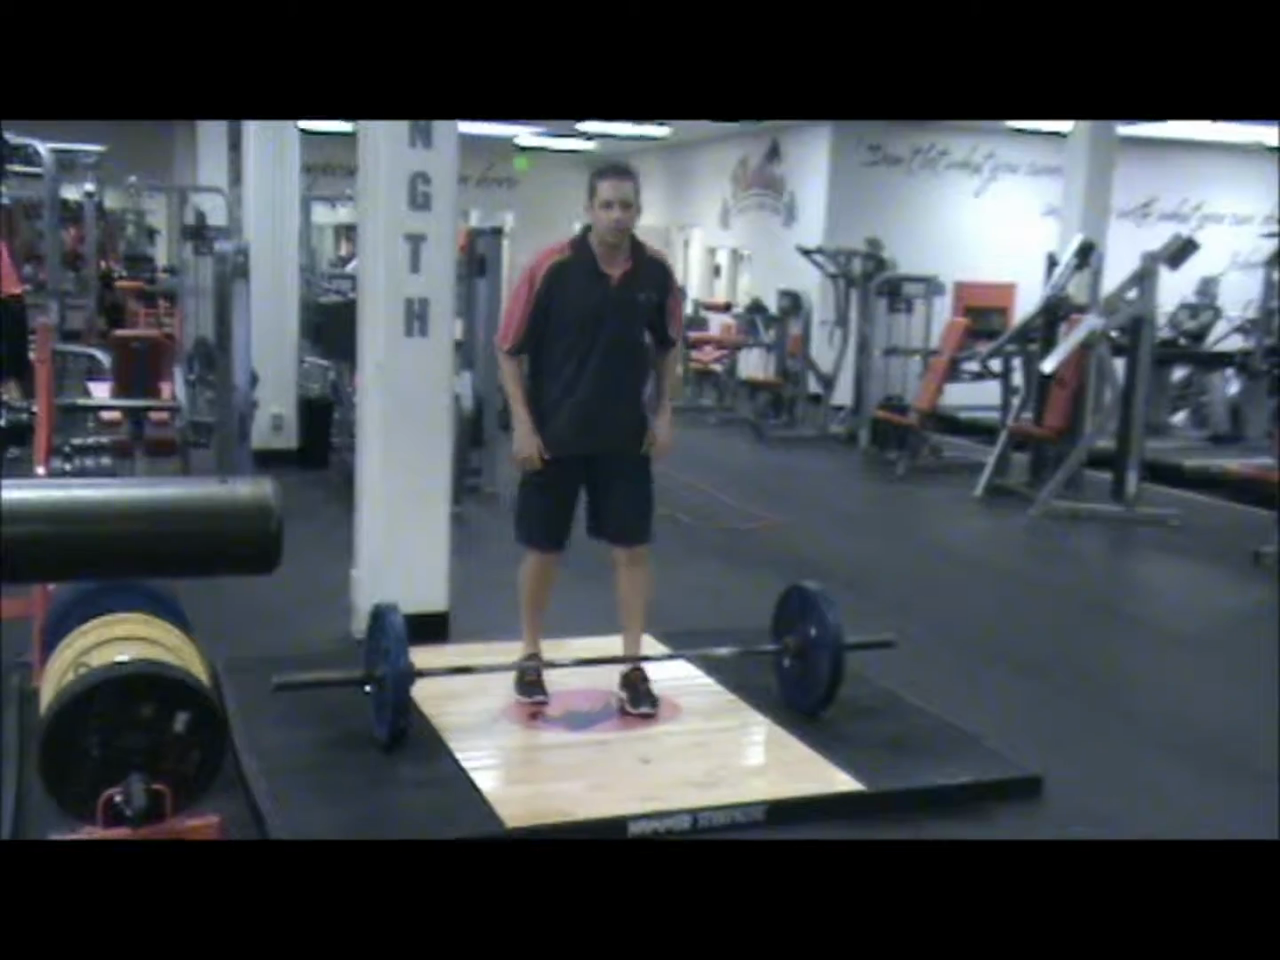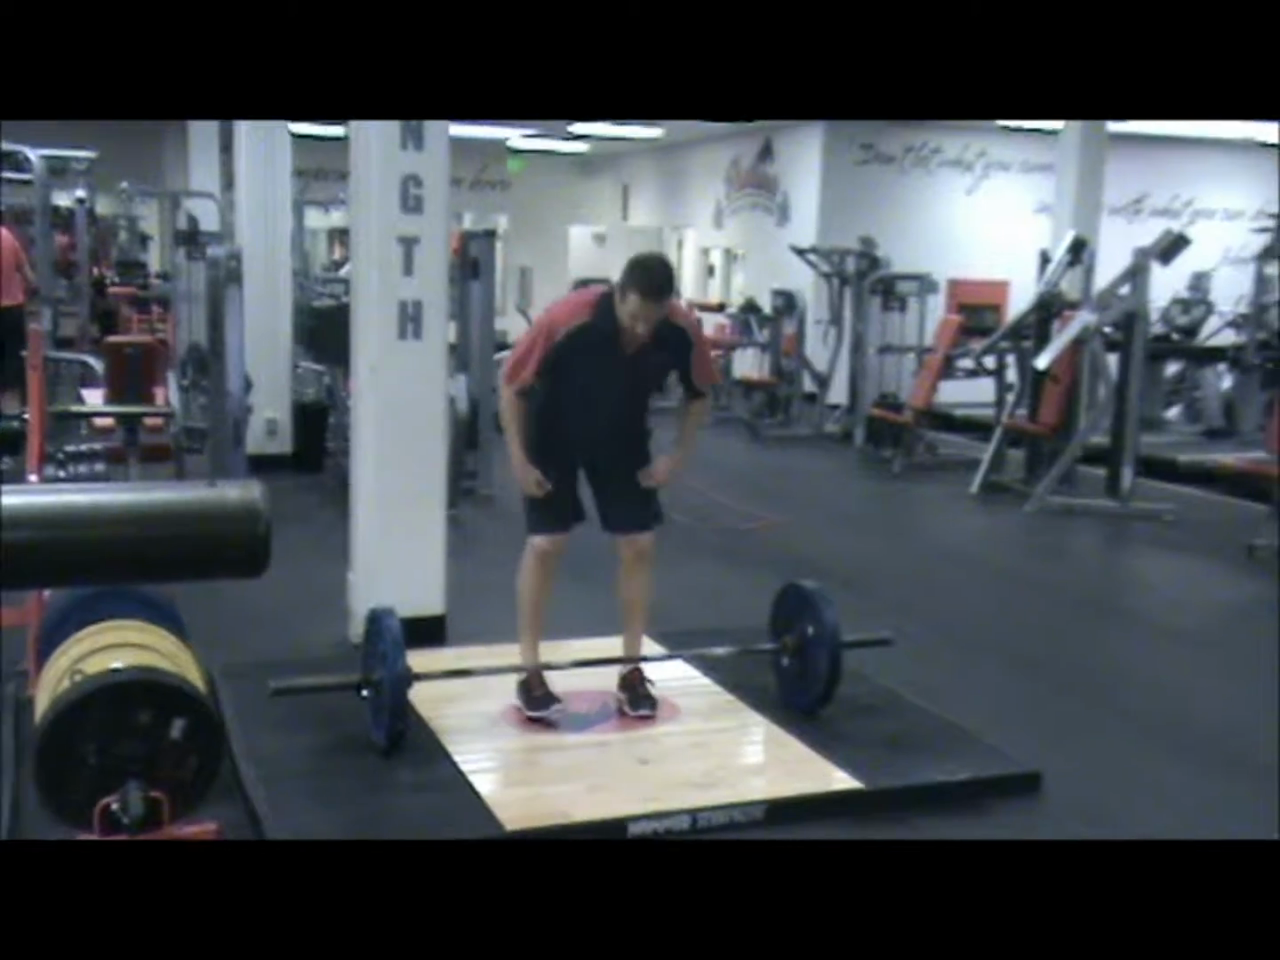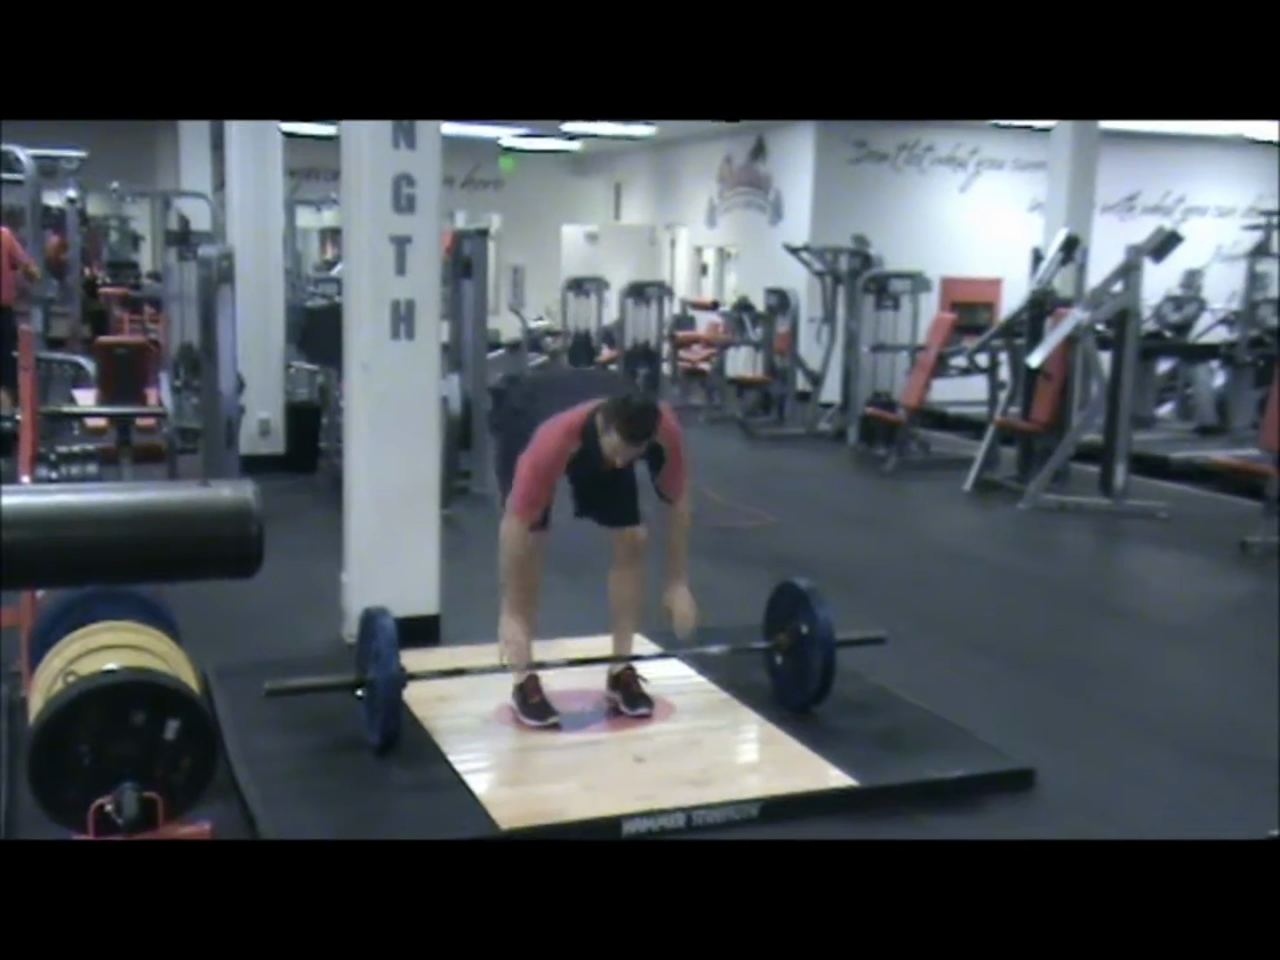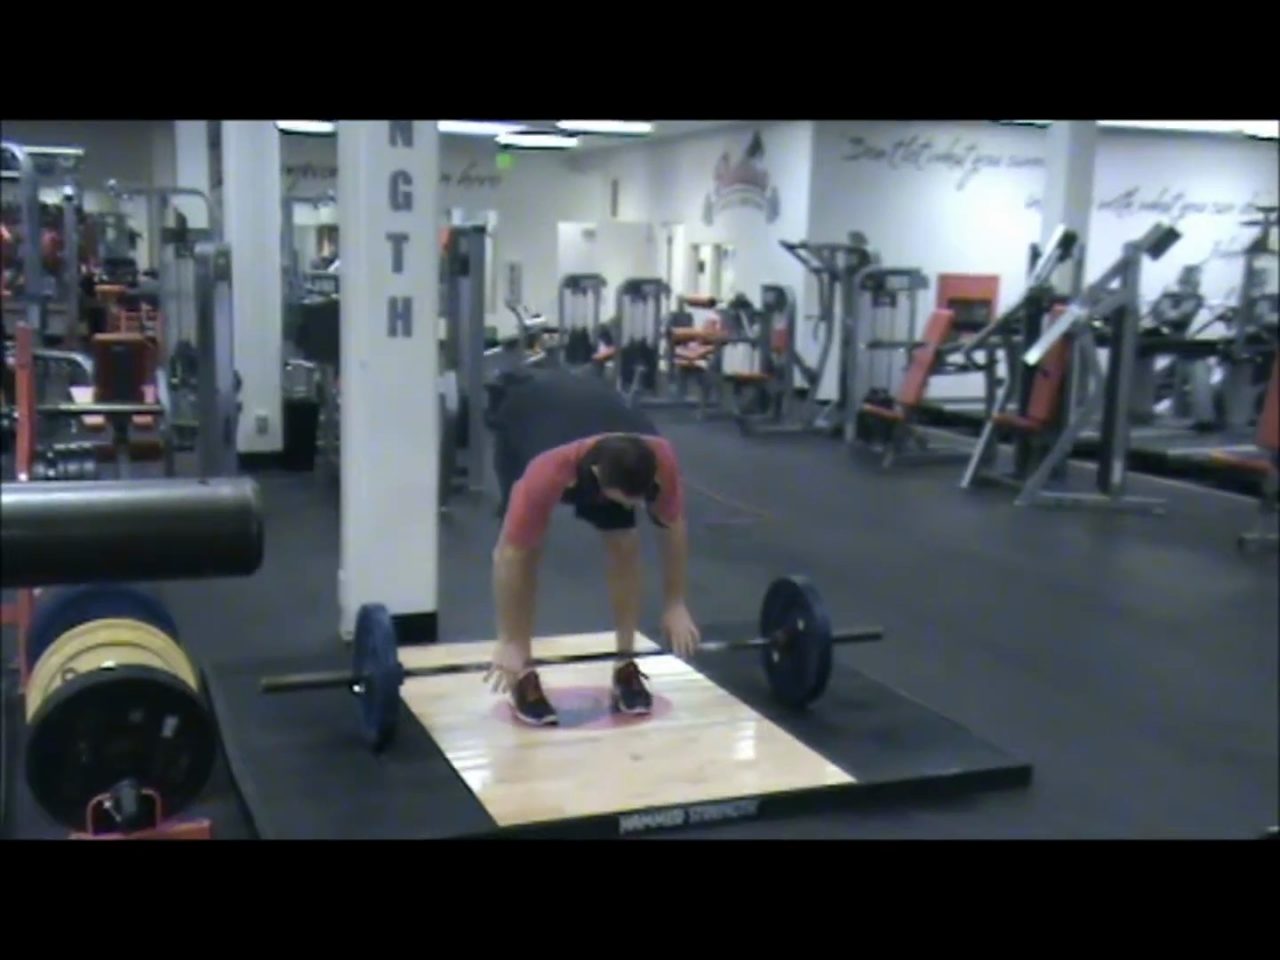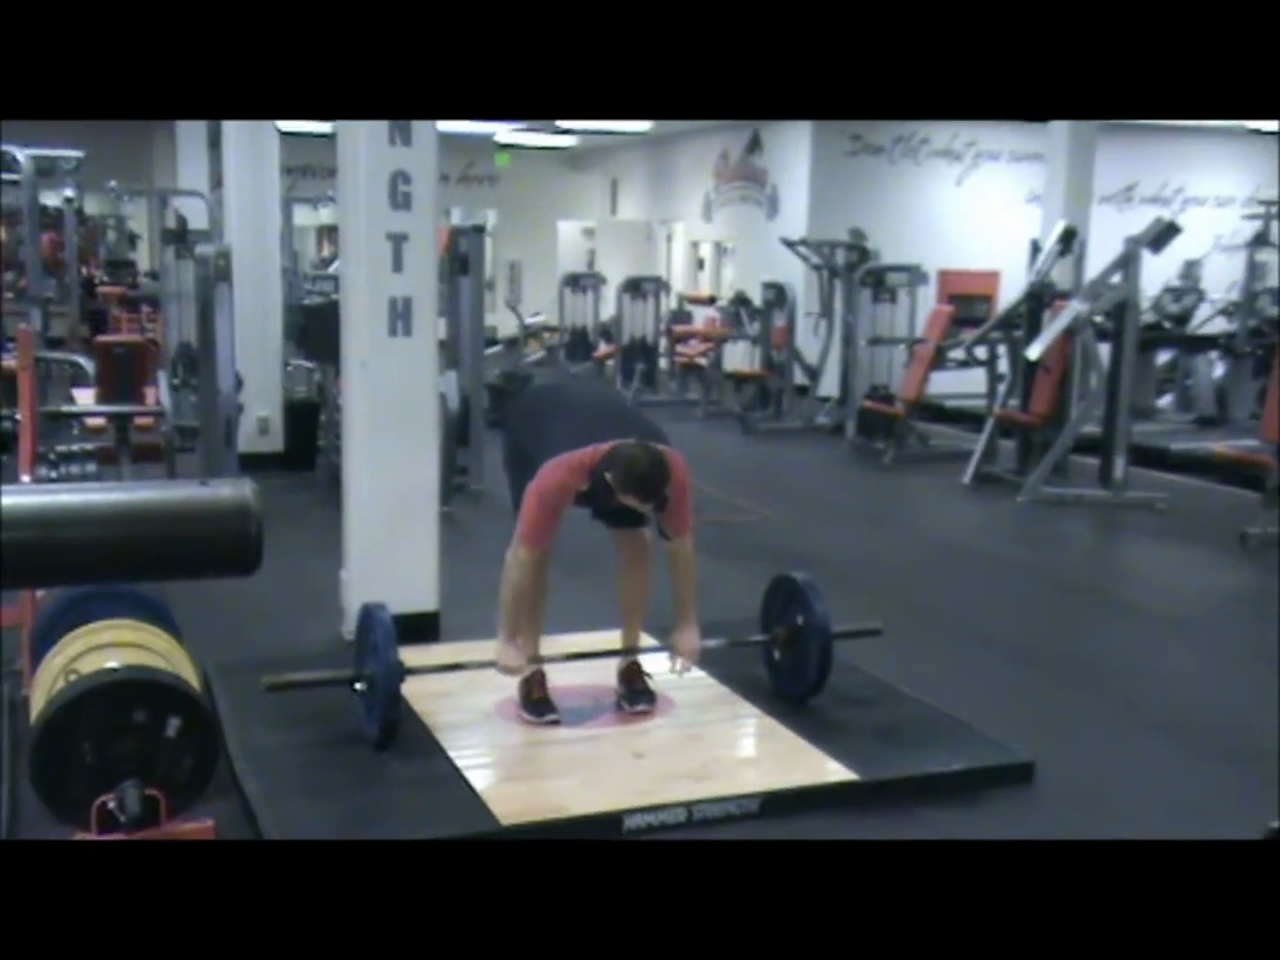
dt=0.3s
person 1, frame 1
left shoulder: (655, 271)
right shoulder: (549, 268)
left elbow: (667, 345)
right elbow: (507, 350)
left wrist: (663, 410)
right wrist: (522, 426)
left hip: (624, 437)
right hip: (553, 438)
left knee: (633, 550)
right knee: (542, 553)
left ankle: (632, 668)
right ankle: (529, 660)
person 1, frame 2
left shoulder: (684, 330)
right shoulder: (567, 319)
left elbow: (699, 394)
right elbow: (511, 384)
left wrist: (678, 454)
right wrist: (517, 459)
left hip: (625, 440)
right hip: (554, 439)
left knee: (639, 546)
right knee: (544, 544)
left ankle: (631, 671)
right ankle: (530, 670)
person 1, frame 3
left shoulder: (664, 429)
right shoulder: (552, 440)
left elbow: (677, 503)
right elbow: (515, 526)
left wrist: (677, 583)
right wrist: (511, 613)
left hip: (594, 448)
right hip: (522, 422)
left knee: (632, 542)
right knee: (532, 542)
left ankle: (621, 671)
right ankle: (524, 679)
person 1, frame 4
left shoulder: (659, 458)
right shoulder: (548, 471)
left elbow: (674, 527)
right elbow: (508, 554)
left wrist: (676, 605)
right wrist: (507, 642)
left knee: (625, 545)
right knee: (528, 548)
left ankle: (625, 666)
right ankle: (524, 677)
person 1, frame 5
left shoulder: (671, 469)
right shoulder: (560, 474)
left elbow: (680, 544)
right elbow: (521, 556)
left wrist: (687, 625)
right wrist: (507, 641)
left knee: (637, 543)
right knee: (539, 549)
left ankle: (629, 665)
right ankle: (531, 674)
